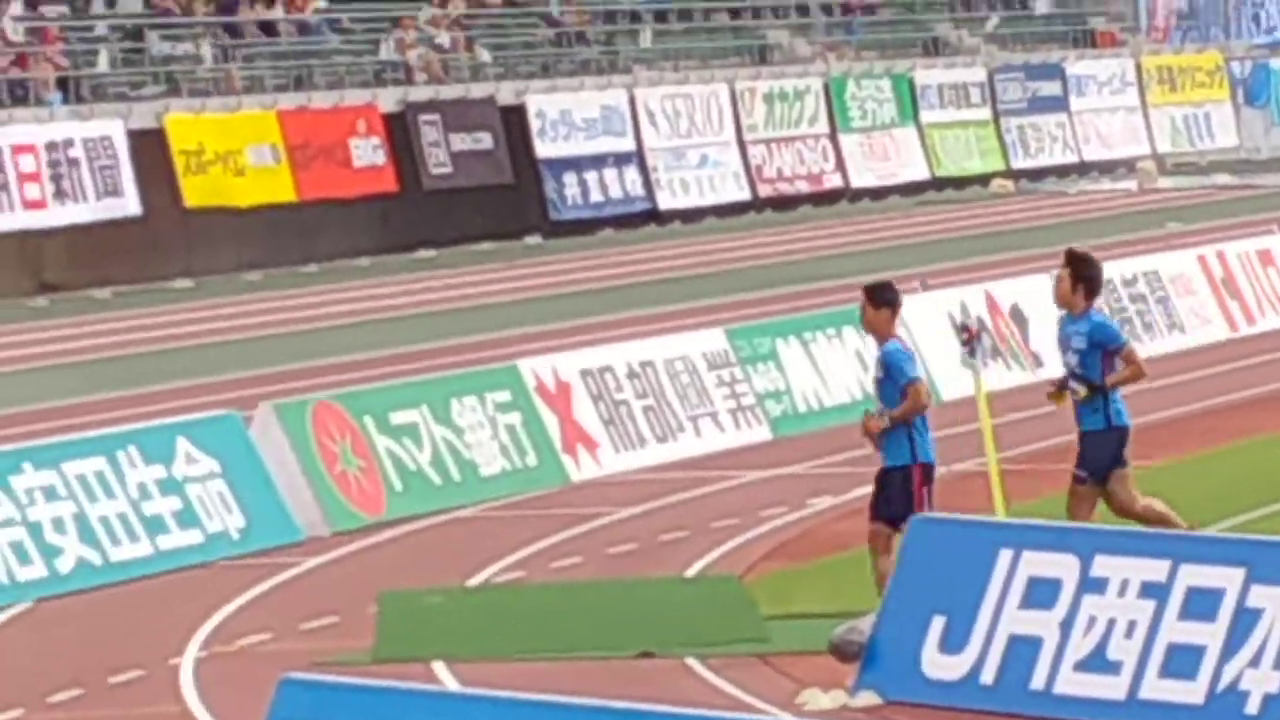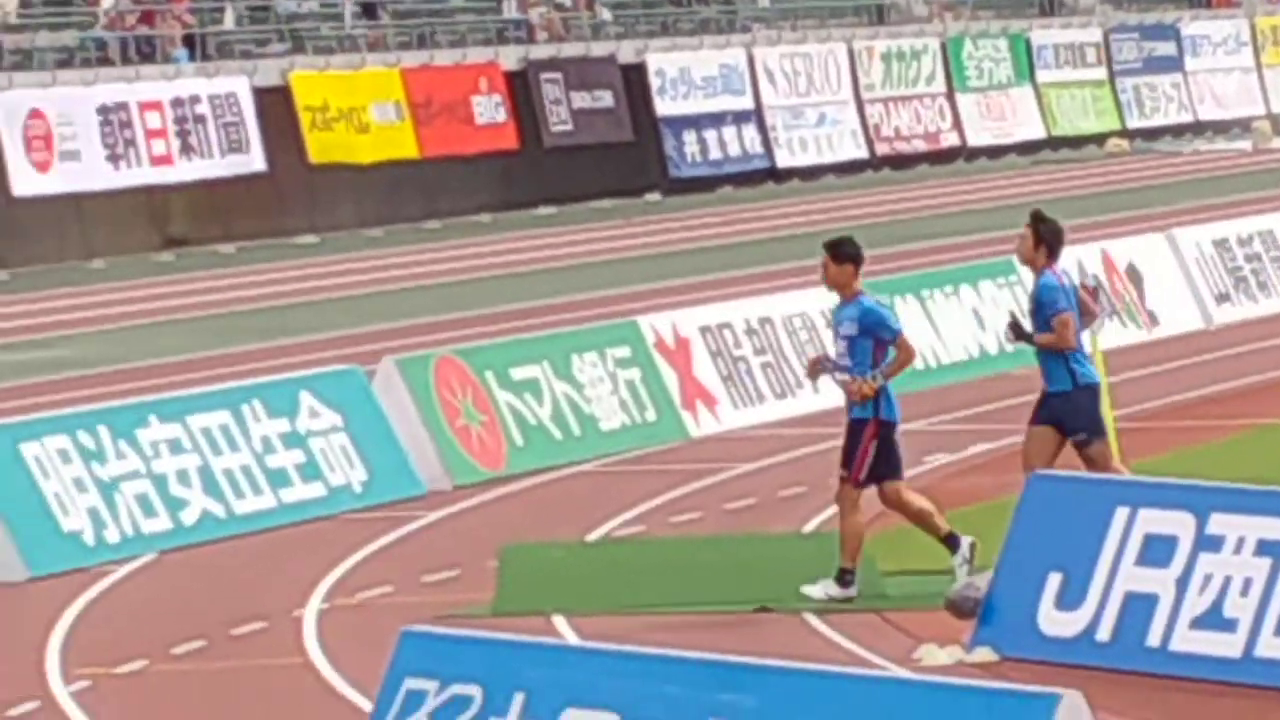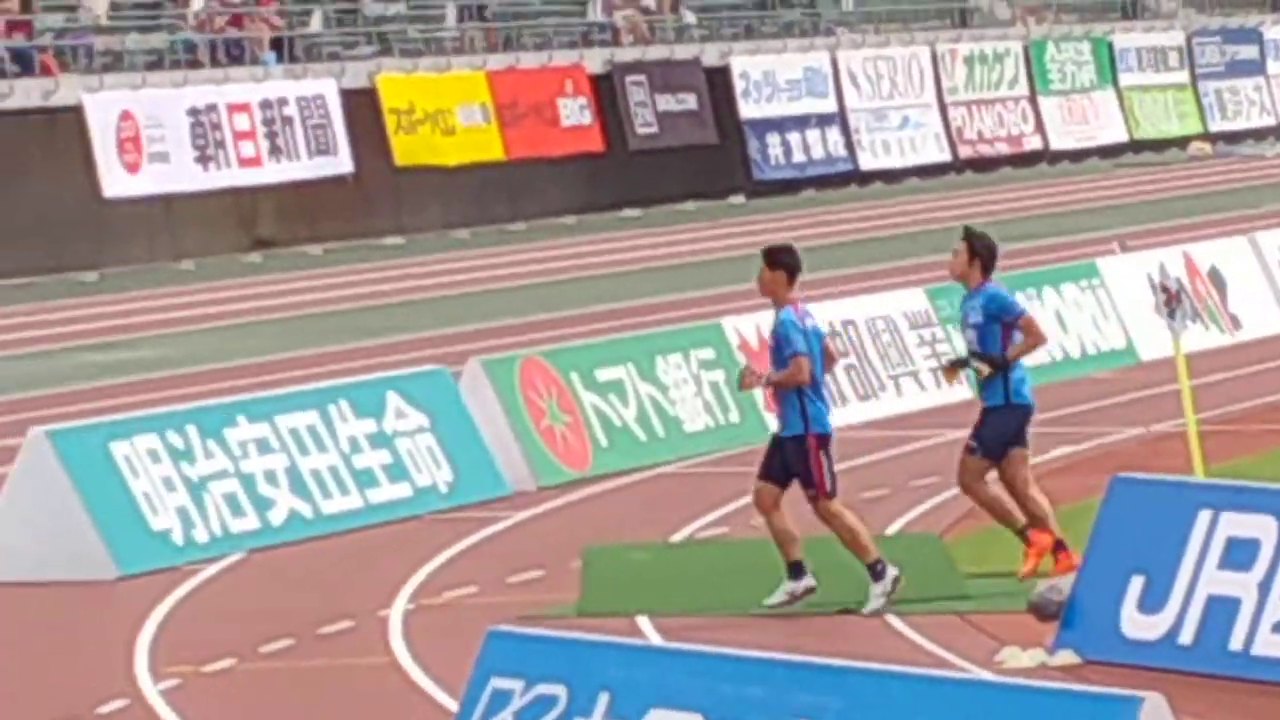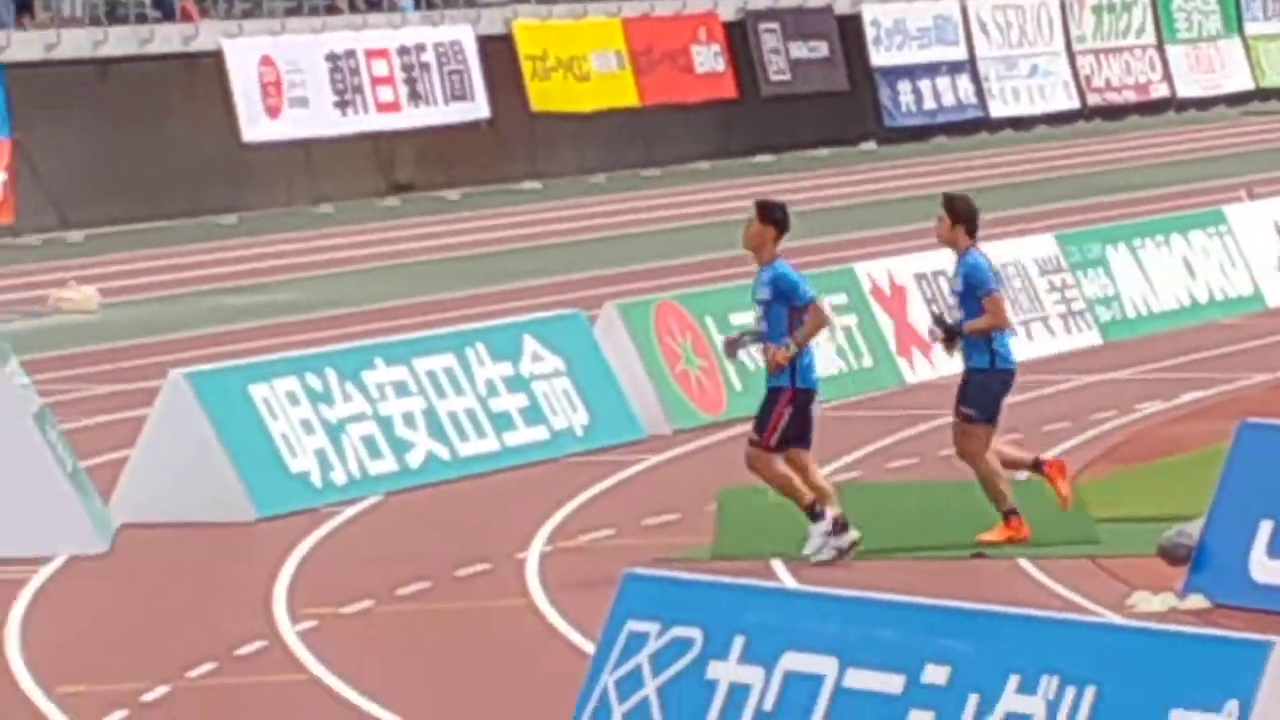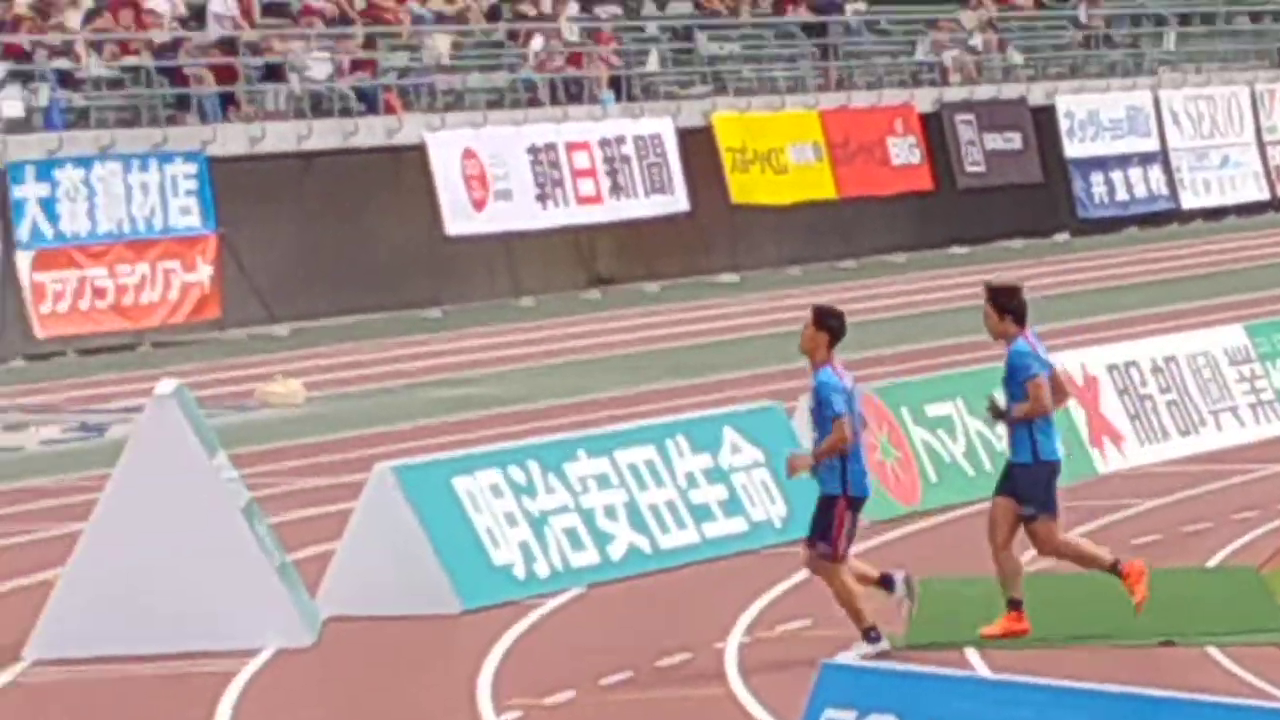
dt=0.3s
person 1, frame 1
left shoulder: (893, 352)
right shoulder: (891, 349)
left elbow: (921, 398)
right elbow: (915, 397)
left wrist: (884, 420)
left hip: (910, 459)
right hip: (896, 459)
right knee: (878, 537)
person 1, frame 2
left shoulder: (871, 309)
right shoulder: (841, 311)
left elbow: (906, 353)
left wrist: (872, 383)
right wrist: (825, 365)
left hip: (873, 414)
right hip: (864, 414)
left knee: (846, 493)
right knee: (893, 493)
left ankle: (844, 581)
right ankle: (957, 545)
person 1, frame 3
left shoulder: (786, 320)
right shoulder: (799, 317)
left elbow: (800, 373)
right elbow: (829, 358)
left wrist: (762, 379)
left hip: (805, 427)
right hip: (791, 428)
left knee: (825, 506)
right knee: (764, 498)
left ankle: (881, 572)
right ankle: (798, 576)
person 1, frame 4
left shoulder: (782, 275)
right shoulder: (767, 275)
left elbow: (820, 318)
left wrist: (788, 350)
right wrist: (743, 339)
left hip: (791, 381)
right hip: (787, 381)
left knee: (758, 457)
right knee: (797, 460)
left ankle: (818, 515)
right ankle: (839, 530)
person 1, frame 5
left shoulder: (826, 381)
right shoulder: (836, 376)
left elbow: (843, 435)
right elbow: (851, 427)
left wrist: (810, 460)
right wrist: (816, 457)
left hip: (842, 486)
right hip: (838, 485)
left knee: (830, 567)
right knee: (820, 561)
left ankle: (872, 639)
right ankle: (893, 582)
person 2, frame 1
left shoulder: (1098, 326)
right shoulder: (1067, 323)
left elbow: (1139, 369)
left wrist: (1099, 387)
right wrist: (1063, 386)
left hip: (1105, 428)
right hip: (1093, 428)
left knee: (1077, 507)
right knee: (1126, 505)
person 2, frame 2
left shoulder: (1047, 286)
right shoulder: (1055, 279)
left elbow: (1067, 341)
right elbow: (1092, 311)
left wrist: (1029, 338)
left hip: (1074, 389)
right hip: (1058, 391)
left knee: (1101, 469)
right knee: (1033, 466)
person 2, frame 3
left shoulder: (995, 296)
right shoulder: (969, 301)
left elbow: (1037, 336)
left wrist: (999, 363)
right wrist: (962, 362)
left hip: (1008, 403)
right hip: (996, 403)
left knee: (969, 479)
right knee: (1020, 484)
left ankle: (1034, 539)
right ankle: (1062, 555)
person 2, frame 4
left shoulder: (975, 266)
right shoulder: (966, 262)
left elbow: (1000, 319)
left wrist: (958, 330)
right wrist: (954, 333)
left hip: (991, 367)
right hip: (980, 367)
left knee: (973, 448)
right knee: (968, 447)
left ankle: (1013, 524)
right ankle: (1046, 467)
person 2, frame 5
left shoulder: (1020, 353)
right shoulder: (1029, 347)
left elbow: (1042, 404)
right elbow: (1062, 394)
left wrist: (1007, 415)
left hip: (1035, 460)
right hip: (1022, 460)
left knee: (1048, 543)
right knee: (998, 536)
left ankle: (1128, 571)
right ankle: (1015, 616)
